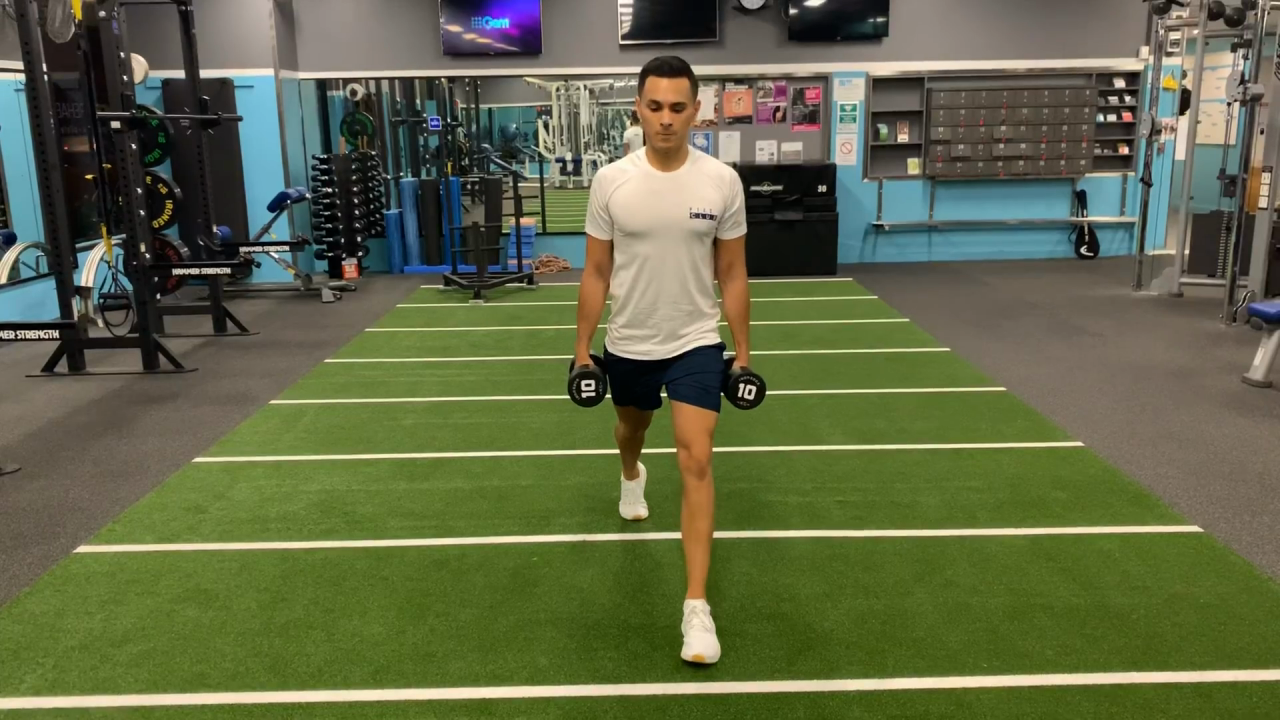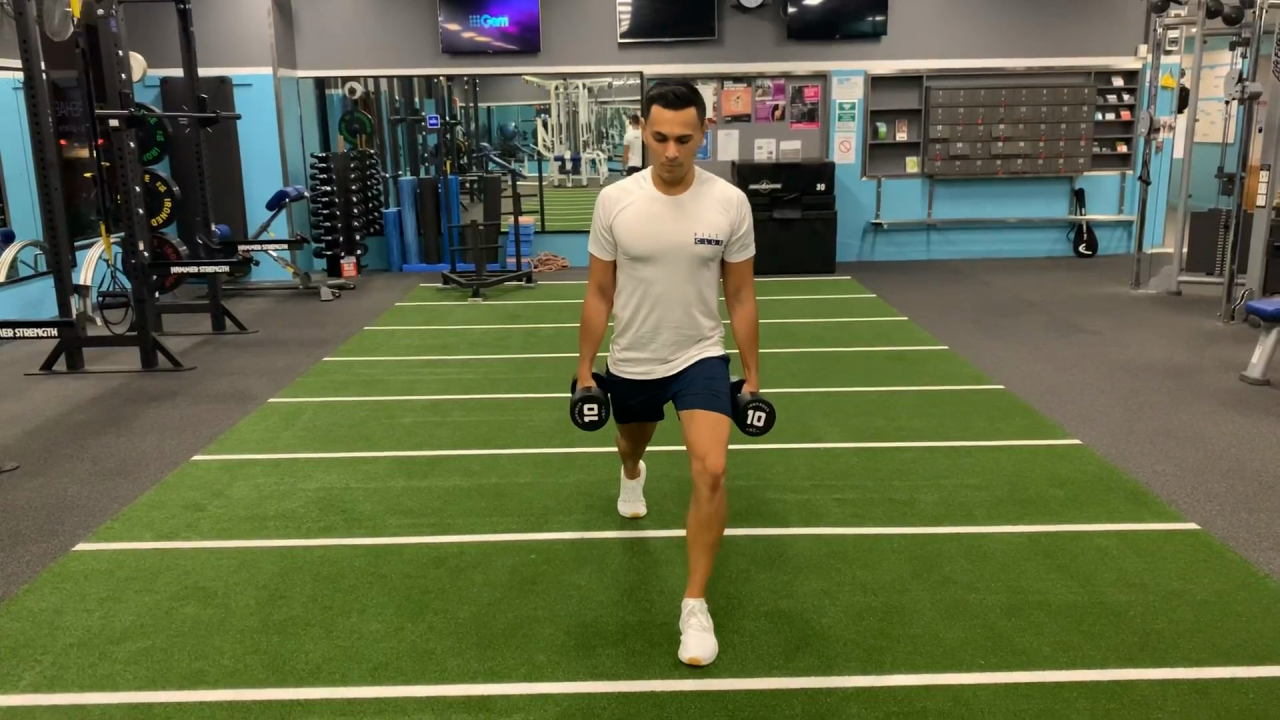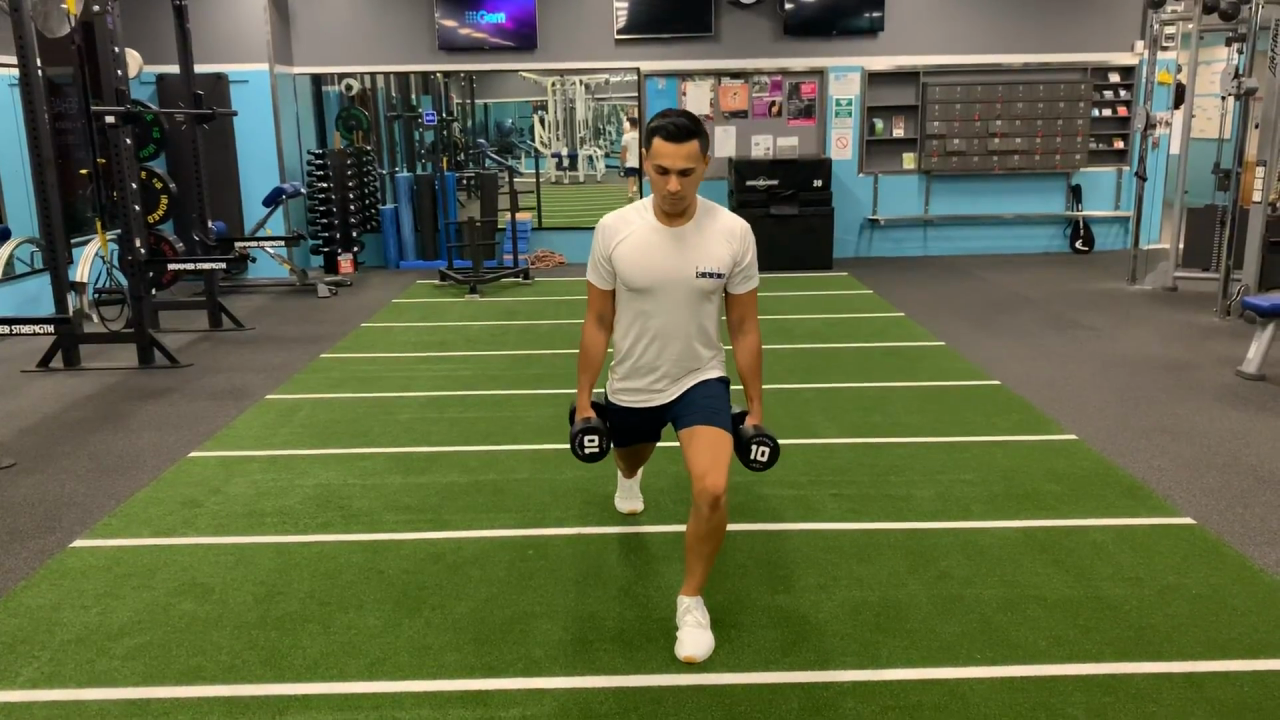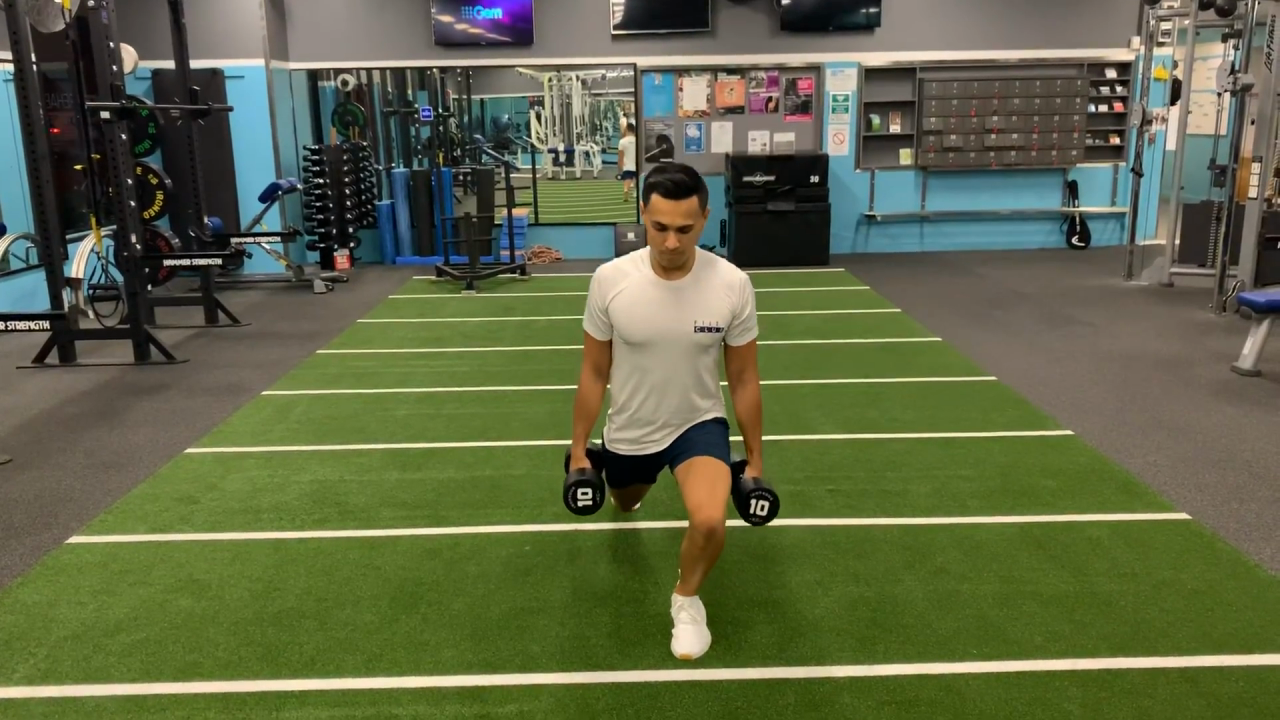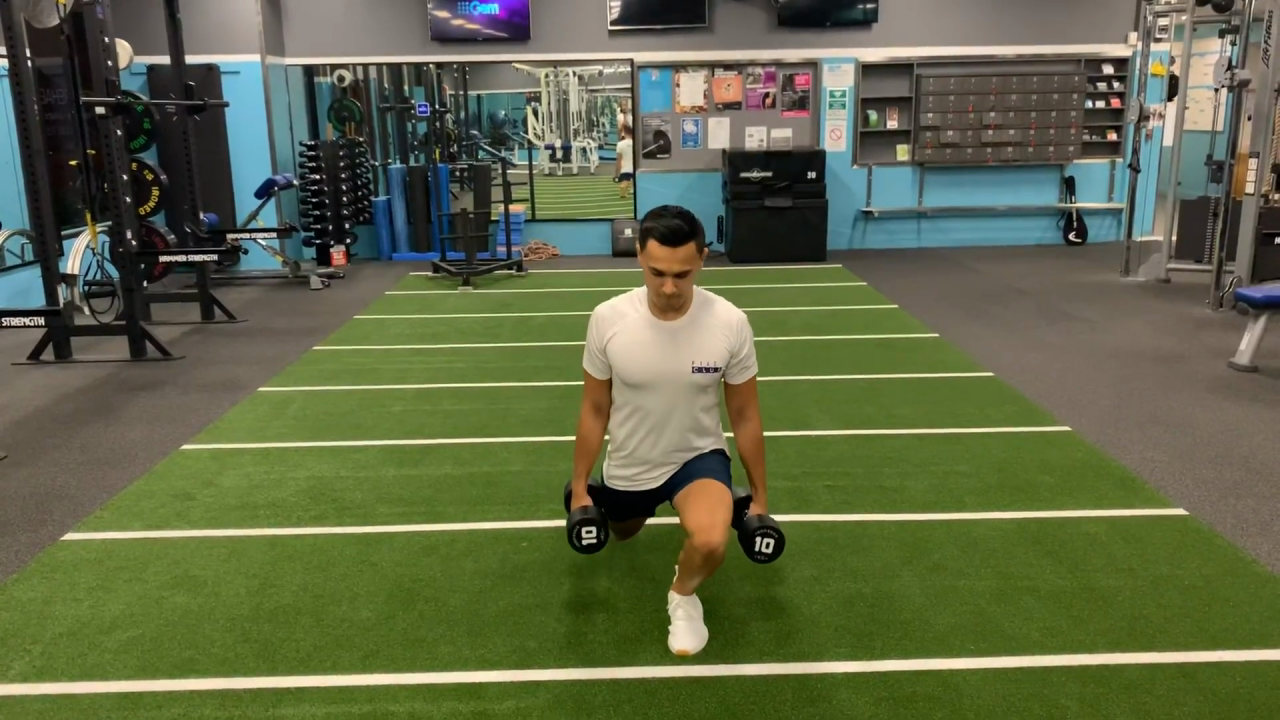
dt=0.5s
person 1, frame 1
left shoulder: (721, 180)
right shoulder: (611, 180)
left elbow: (732, 275)
right elbow: (597, 273)
left wrist: (743, 351)
right wrist: (582, 347)
left hip: (695, 344)
right hip: (628, 345)
left knee: (695, 462)
right knee: (630, 427)
left ankle: (697, 605)
right ankle: (631, 476)
person 1, frame 2
left shoulder: (729, 202)
right shoulder: (615, 200)
left elbow: (741, 297)
right elbow: (599, 294)
left wrist: (752, 375)
right wrist: (584, 369)
left hip: (701, 357)
right hip: (631, 363)
left knee: (710, 472)
right knee: (633, 441)
left ankle: (695, 604)
right ankle: (632, 474)
person 1, frame 3
left shoulder: (734, 233)
right shoulder: (614, 230)
left elbow: (744, 328)
right elbow: (598, 322)
left wrist: (755, 406)
right wrist: (583, 398)
left hip: (701, 381)
right hip: (630, 388)
left knee: (712, 491)
right knee: (630, 460)
left ankle: (691, 601)
right ankle: (629, 472)
person 1, frame 4
left shoulder: (732, 284)
right shoulder: (610, 280)
left elbow: (744, 380)
right elbow: (595, 372)
left wrist: (755, 458)
right wrist: (578, 448)
left hip: (699, 423)
right hip: (629, 430)
left knee: (710, 521)
right knee: (626, 502)
left ankle: (687, 596)
right ankle: (632, 483)
person 1, frame 5
left shoulder: (730, 323)
right shoulder: (608, 319)
left elbow: (745, 416)
right elbow: (594, 410)
left wrist: (759, 495)
right wrist: (579, 486)
left hip: (699, 455)
right hip: (629, 466)
left knee: (710, 541)
right knee: (623, 533)
left ankle: (683, 594)
right ankle: (639, 508)
